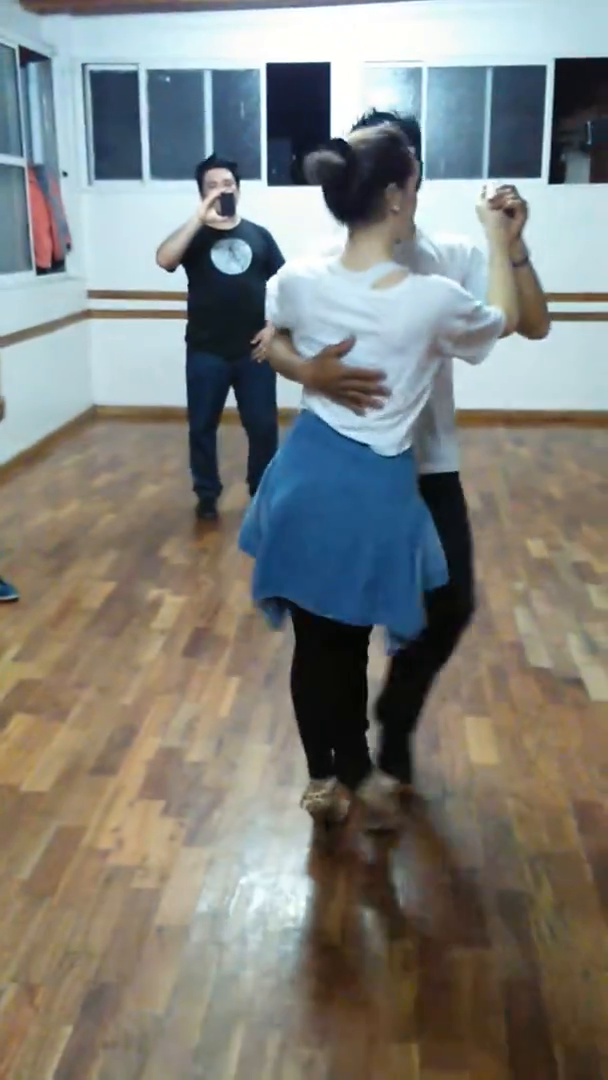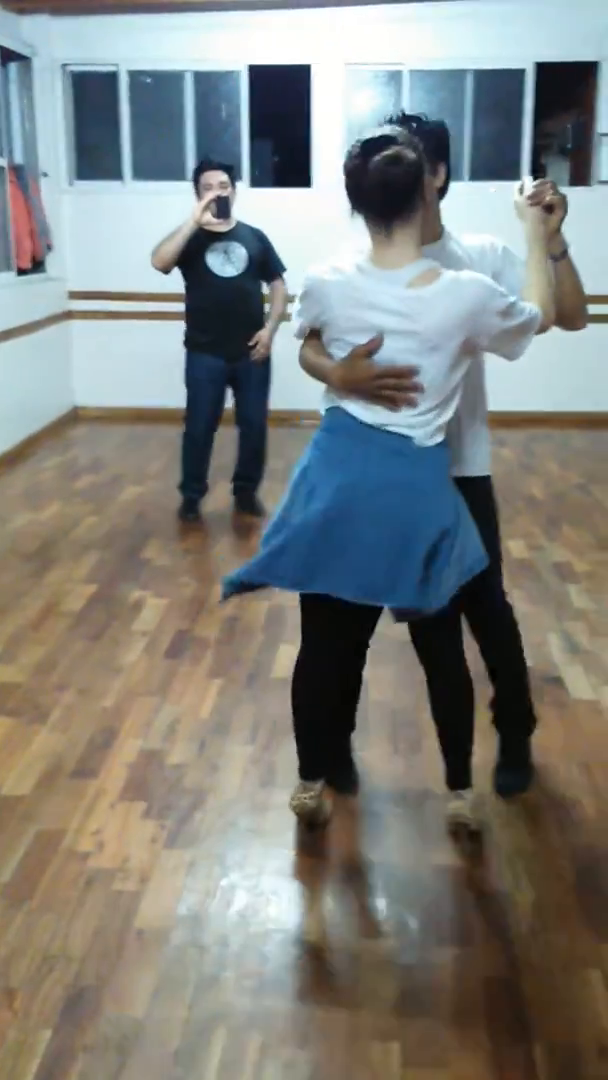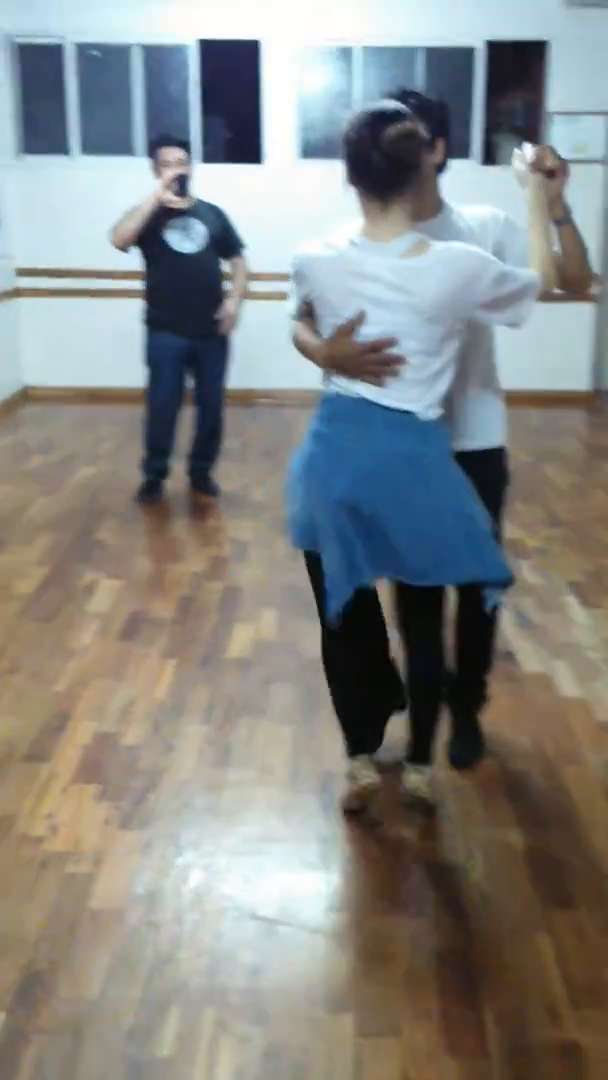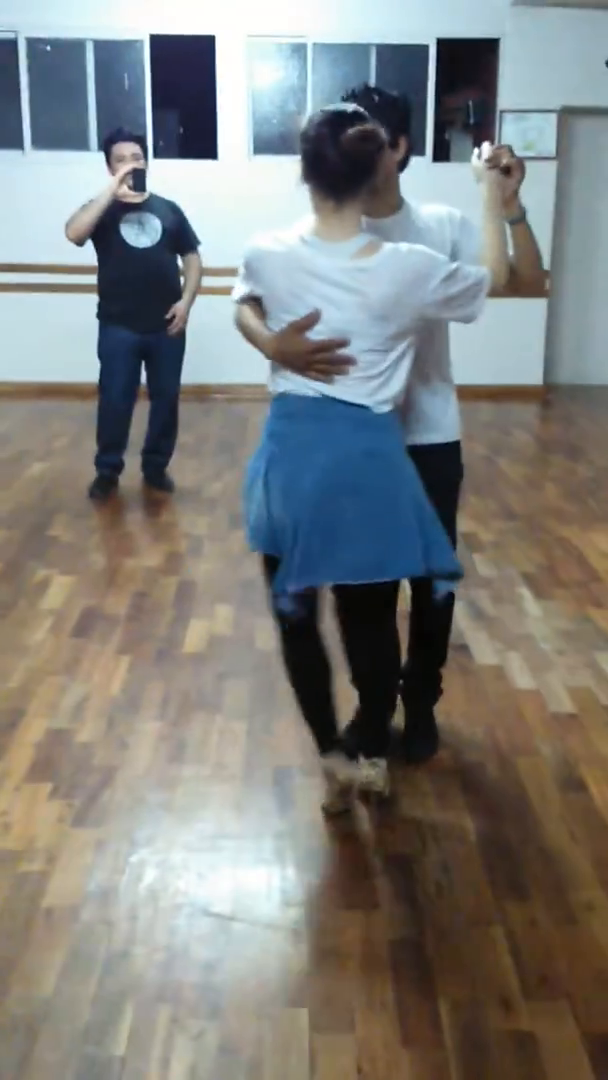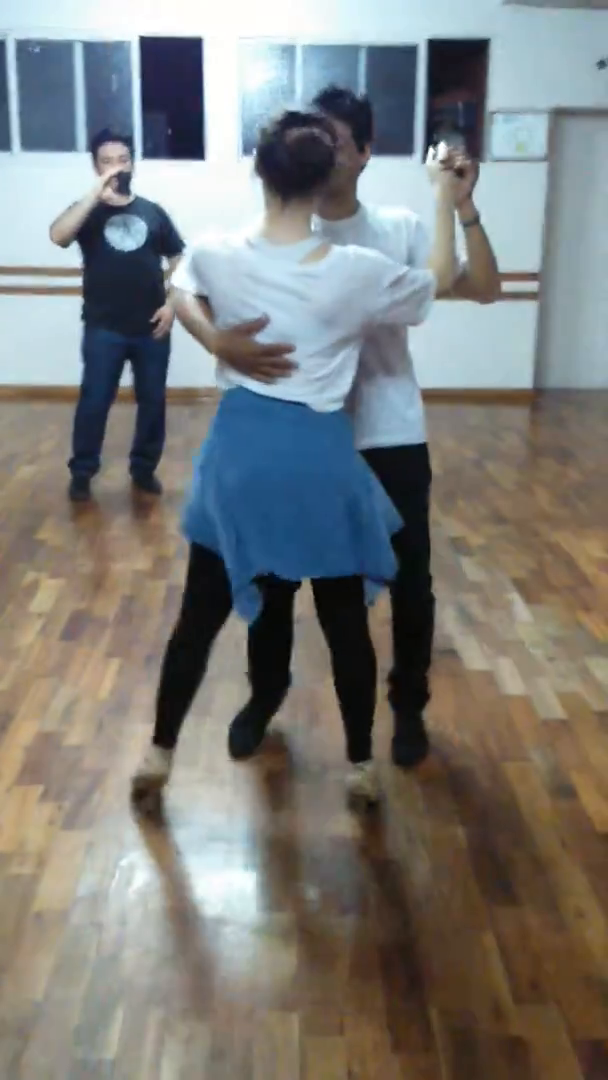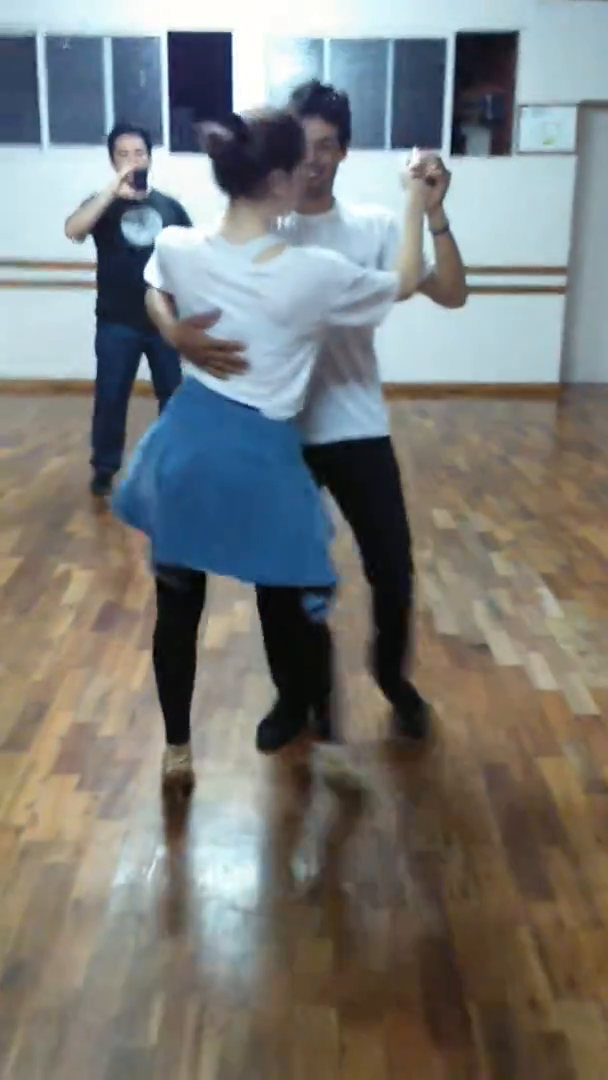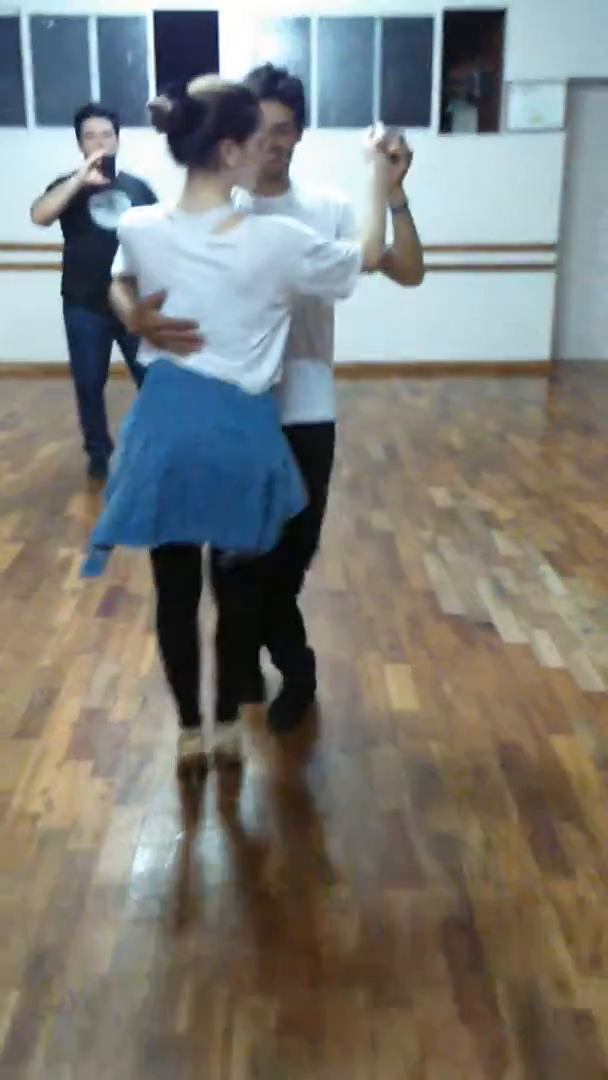
dt=0.3s
person 1, frame 1
left shoulder: (297, 280)
right shoulder: (430, 299)
right elbow: (502, 320)
right wrist: (498, 239)
left hip: (304, 475)
right hip: (376, 490)
left knee: (315, 640)
right knee: (399, 636)
left ankle: (322, 780)
right ankle: (372, 774)
person 1, frame 2
left shoulder: (326, 283)
right shoulder: (465, 295)
right elbow: (541, 316)
right wrist: (535, 233)
left hip: (337, 473)
right hip: (417, 484)
left knee: (325, 640)
left ankle: (311, 784)
person 1, frame 3
left shoulder: (316, 260)
right shoulder: (458, 267)
right elbow: (541, 281)
right wrist: (538, 200)
left hip: (337, 451)
right hip: (416, 460)
left knee: (343, 618)
right knee: (421, 623)
left ankle: (359, 761)
right ankle: (419, 767)
person 1, frame 4
left shoulder: (267, 255)
right shoulder: (408, 269)
right elbow: (493, 277)
right wrist: (492, 198)
left hip: (294, 449)
right hip: (373, 454)
left knee: (296, 615)
right knee: (374, 618)
left ankle: (333, 756)
right ankle: (373, 759)
person 1, frame 5
left shoulder: (215, 255)
right shoulder: (356, 271)
left elbow: (184, 302)
right elbow: (438, 280)
right wrist: (445, 201)
left hip: (240, 450)
right hip: (321, 456)
left knee: (202, 612)
right knee: (345, 620)
left ankle: (160, 752)
right ankle: (359, 766)
person 1, frame 6
left shoulder: (176, 250)
right shoulder: (314, 273)
right elbow: (403, 285)
right wrist: (416, 208)
left hip: (185, 446)
right hip: (264, 457)
left knee: (177, 609)
right knee: (297, 606)
left ankle: (177, 748)
right ankle: (321, 737)
person 1, frame 7
left shoulder: (138, 230)
right shoulder: (275, 241)
left elbow: (121, 292)
right elbow: (367, 257)
right wrist: (380, 180)
left hip: (164, 424)
right hip: (240, 432)
left knee: (175, 590)
right knee: (242, 583)
left ankle: (189, 731)
right ankle: (228, 724)
person 2, frame 1
left shoulder: (453, 256)
left elbow: (534, 326)
right elbow: (274, 347)
left wrist: (512, 244)
right wrist: (312, 373)
left hip: (430, 465)
left knee: (450, 605)
left ankle: (394, 719)
person 2, frame 2
left shoulder: (484, 256)
left elbow: (570, 317)
right elbow: (309, 346)
left wrist: (552, 240)
right wrist: (340, 376)
left hip: (463, 468)
left knee: (487, 609)
left ankle: (516, 732)
person 2, frame 3
left shoulder: (487, 228)
left elbow: (575, 282)
right elbow: (303, 321)
left wrist: (555, 205)
right wrist: (327, 353)
left hip: (473, 441)
left knee: (476, 584)
right knee: (417, 586)
left ankle: (464, 708)
right ankle: (382, 696)
person 2, frame 4
left shoulder: (444, 226)
left elbow: (528, 284)
right elbow: (249, 304)
left wrist: (511, 204)
right wrist: (275, 345)
left hip: (429, 437)
left knee: (433, 578)
left ankle: (420, 699)
person 2, frame 5
left shoulder: (400, 229)
left elbow: (483, 289)
left wrist: (464, 207)
right wrist: (222, 344)
left hip: (391, 439)
left knee: (408, 581)
left ankle: (408, 705)
right ankle: (267, 688)
person 2, frame 6
left shoulder: (374, 226)
left elbow: (451, 295)
left wrist: (435, 216)
right wrist: (182, 335)
left hip: (356, 431)
left knee: (392, 570)
left ankle: (392, 677)
right ankle: (294, 693)
person 2, frame 7
left shoulder: (329, 209)
left elbow: (408, 273)
left wrist: (393, 192)
right wrist: (141, 319)
left hip: (306, 412)
left knee: (292, 555)
right knee: (247, 557)
left ankle: (241, 657)
right ankle: (294, 664)
person 3, frame 1
left shoulder: (259, 235)
right shoulder: (194, 236)
right elbow: (164, 260)
left wrist: (272, 328)
right wrist: (200, 217)
left hip: (254, 350)
right hip: (206, 352)
left knee: (263, 425)
right knee: (202, 425)
left ankle: (262, 491)
right ankle: (207, 494)
person 3, frame 2
left shoulder: (254, 237)
right shoulder: (190, 238)
left elbow: (278, 286)
right elbow: (159, 262)
left wrist: (270, 328)
right wrist: (196, 220)
left hip: (251, 351)
right hip: (205, 353)
left knee: (254, 425)
right knee: (199, 426)
left ankle: (246, 491)
right ankle: (191, 494)
person 3, frame 3
left shoulder: (212, 214)
right shoulder: (148, 215)
left elbow: (238, 261)
right elbow: (119, 240)
left wrist: (235, 300)
right wrist: (156, 197)
left hip: (211, 330)
right hip: (166, 331)
left knee: (211, 404)
right knee: (163, 405)
left ankle: (201, 471)
right ankle: (154, 475)
person 3, frame 4
left shoulder: (168, 209)
right shoulder: (102, 209)
left elbow: (192, 259)
right elbow: (73, 233)
left wrist: (186, 300)
right wrist: (112, 191)
left hip: (166, 325)
right hip: (119, 326)
left knee: (166, 399)
right knee: (115, 400)
left ankle: (156, 465)
right ankle: (107, 469)
person 3, frame 5
left shoulder: (153, 211)
right shoulder: (88, 210)
left elbow: (178, 261)
right elbow: (58, 236)
left wrist: (171, 304)
right wrist: (97, 194)
left hip: (151, 327)
right hip: (103, 328)
left knee: (153, 401)
right knee: (93, 402)
left ankle: (144, 469)
right ankle: (82, 472)
person 3, frame 6
left shoulder: (169, 206)
right shoulder: (103, 204)
right elbow: (73, 230)
right wrist: (113, 190)
right hip: (117, 323)
left knee: (172, 395)
right knee: (110, 397)
right ankle: (104, 467)
person 3, frame 7
left shoulder: (137, 187)
right shoulder: (69, 186)
right elbow: (39, 216)
right wrist: (81, 178)
right hip: (84, 307)
right knee: (89, 384)
right ankle: (98, 452)
